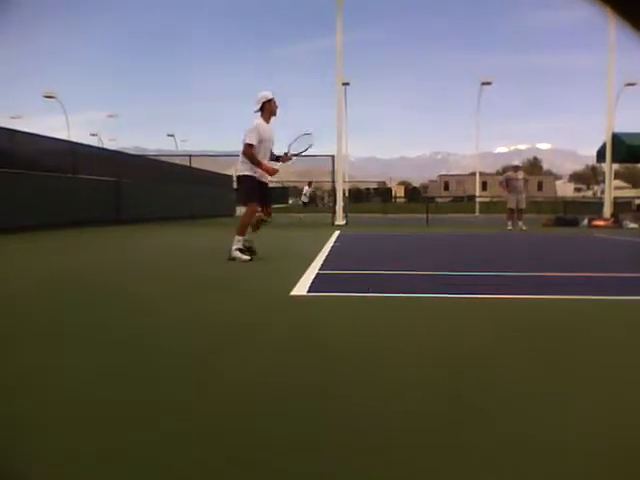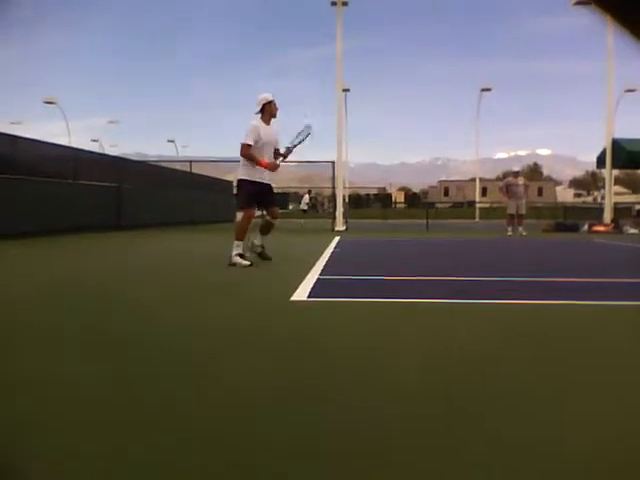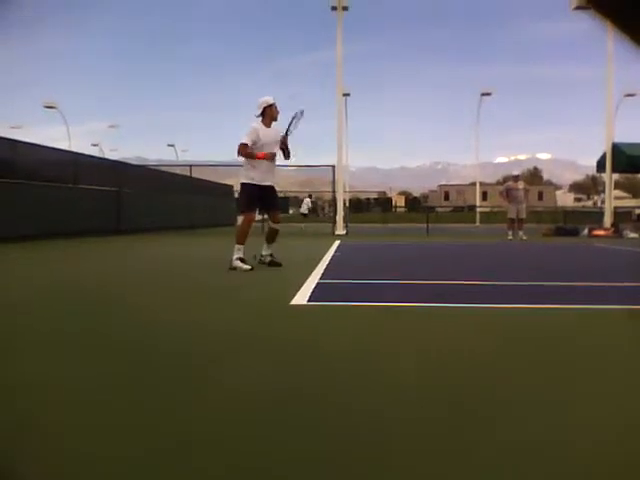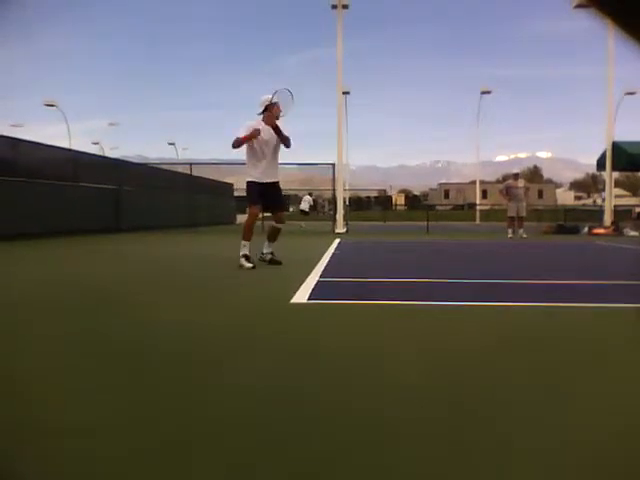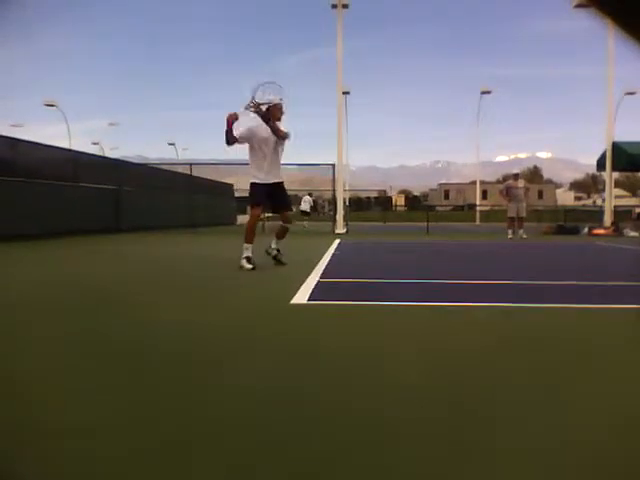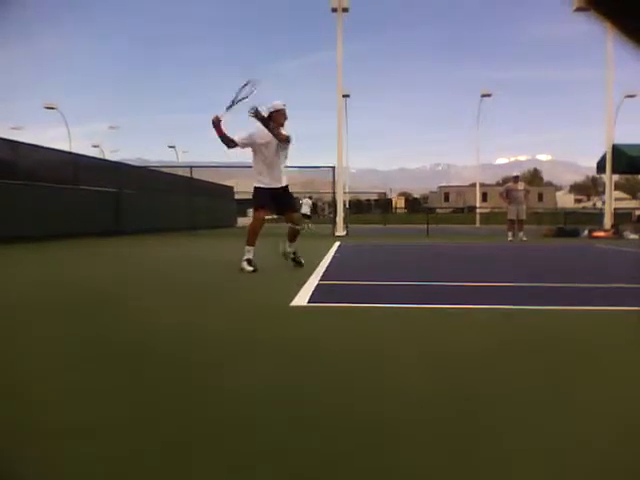
dt=0.1s
person 1, frame 1
left shoulder: (269, 128)
right shoulder: (257, 125)
right elbow: (246, 151)
left wrist: (279, 158)
right wrist: (265, 167)
left hip: (260, 176)
right hip: (247, 174)
left knee: (267, 212)
right knee: (252, 209)
left ankle: (244, 240)
right ankle: (235, 248)
person 1, frame 2
left shoulder: (273, 131)
right shoulder: (255, 126)
left elbow: (275, 154)
right elbow: (244, 152)
left wrist: (283, 154)
right wrist: (264, 164)
left hip: (264, 180)
right hip: (248, 178)
left knee: (274, 214)
right knee: (248, 213)
left ankle: (257, 244)
right ankle: (236, 253)
person 1, frame 3
left shoulder: (277, 134)
right shoulder: (255, 129)
left elbow: (286, 155)
right elbow: (240, 151)
left wrist: (285, 146)
right wrist: (261, 155)
left hip: (268, 183)
right hip: (250, 182)
left knee: (276, 218)
right knee: (248, 218)
left ankle: (266, 255)
right ankle: (237, 258)
person 1, frame 4
left shoulder: (276, 129)
right shoulder: (253, 126)
left elbow: (287, 144)
right elbow: (235, 144)
left wrist: (275, 126)
right wrist: (248, 137)
left hip: (272, 181)
right hip: (255, 180)
left knee: (280, 219)
right knee: (254, 213)
left ankle: (266, 253)
right ankle: (244, 253)
person 1, frame 5
left shoulder: (281, 131)
right shoulder: (253, 128)
left elbow: (282, 135)
right elbow: (230, 141)
left wrist: (264, 116)
right wrist: (229, 124)
left hip: (276, 181)
right hip: (258, 181)
left knee: (287, 218)
right knee: (255, 215)
left ankle: (273, 247)
right ankle: (246, 255)
person 1, frame 6
left shoulder: (283, 135)
right shoulder: (255, 134)
left elbow: (282, 139)
right elbow: (230, 144)
left wrist: (263, 120)
right wrist: (218, 128)
left hip: (280, 185)
right hip: (262, 185)
left knee: (296, 220)
right knee: (259, 218)
left ankle: (290, 249)
right ankle: (247, 257)
